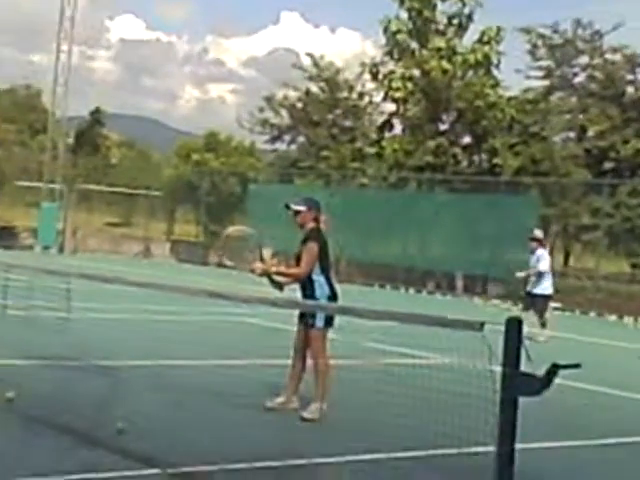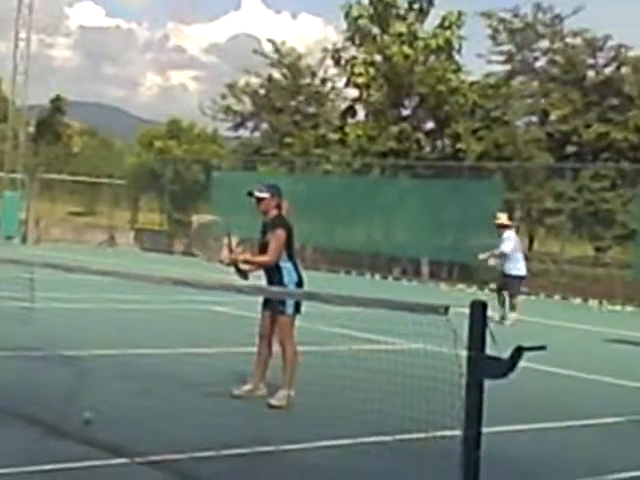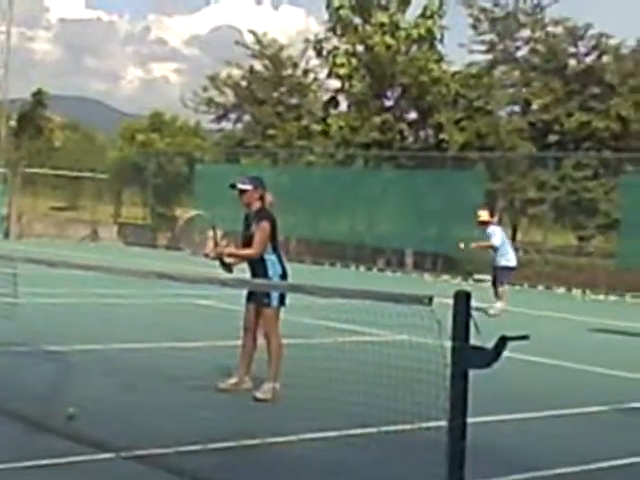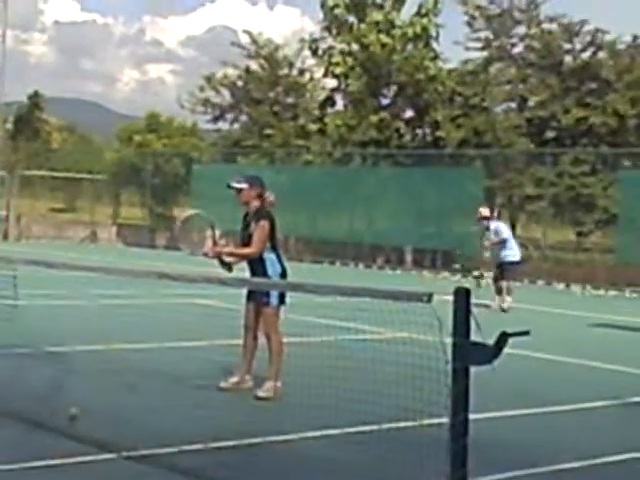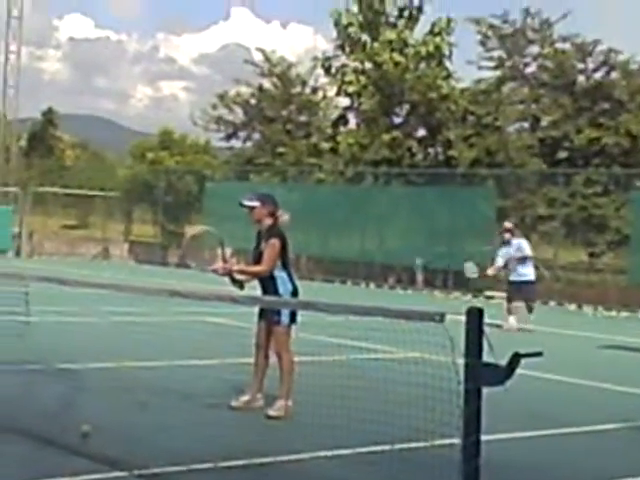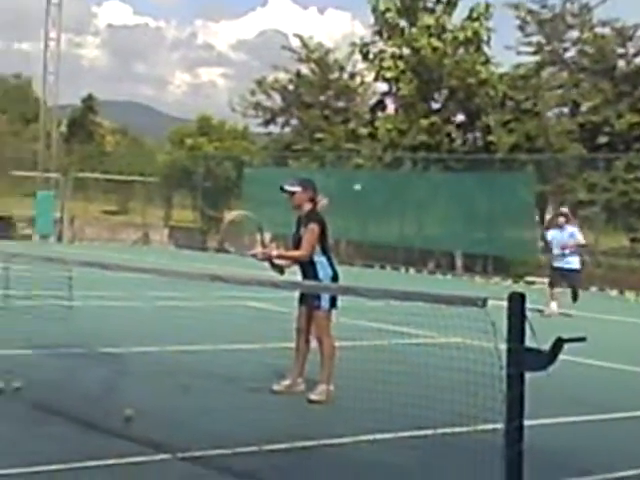
dt=0.2s
person 1, frame 1
left shoulder: (314, 238)
right shoulder: (308, 238)
left elbow: (303, 271)
right elbow: (303, 273)
left wrist: (272, 269)
right wrist: (282, 278)
left hip: (321, 298)
right hip: (310, 298)
left knee: (317, 352)
right knee: (299, 349)
left ankle: (319, 403)
right ankle: (290, 396)
person 1, frame 2
left shoulder: (280, 225)
right shoulder: (266, 225)
left elbow: (271, 258)
right elbow: (265, 258)
left wrist: (242, 258)
right wrist: (247, 266)
left hip: (288, 284)
right hip: (274, 285)
left knee: (285, 339)
right knee: (264, 336)
left ankle: (287, 390)
right ankle: (257, 384)
person 1, frame 3
left shoulder: (264, 218)
right shoulder: (248, 218)
left elbow: (256, 251)
right elbow: (248, 250)
left wrist: (227, 252)
right wrist: (230, 259)
left hip: (272, 277)
right hip: (258, 278)
left knee: (270, 332)
right knee: (248, 329)
left ankle: (272, 383)
right ankle: (242, 377)
person 1, frame 4
left shoulder: (263, 217)
right shoulder: (247, 217)
left elbow: (255, 250)
right elbow: (248, 249)
left wrist: (225, 251)
right wrist: (229, 258)
left hip: (271, 275)
right hip: (257, 276)
left knee: (270, 330)
right knee: (250, 328)
left ankle: (273, 382)
right ankle: (244, 376)
person 1, frame 5
left shoulder: (275, 235)
right shoulder: (261, 234)
left elbow: (266, 268)
right elbow: (260, 269)
left wrist: (235, 268)
right wrist: (241, 276)
left hip: (283, 294)
right hip: (269, 295)
left knee: (281, 349)
right knee: (261, 346)
left ankle: (284, 401)
right ankle: (255, 394)
person 1, frame 6
left shoulder: (314, 220)
right shoulder: (301, 219)
left elbow: (305, 253)
right elbow: (301, 254)
left wrist: (275, 253)
right wrist: (281, 261)
left hip: (323, 279)
right hip: (310, 280)
left knee: (322, 334)
right knee: (301, 331)
left ankle: (325, 385)
right ankle: (296, 379)
